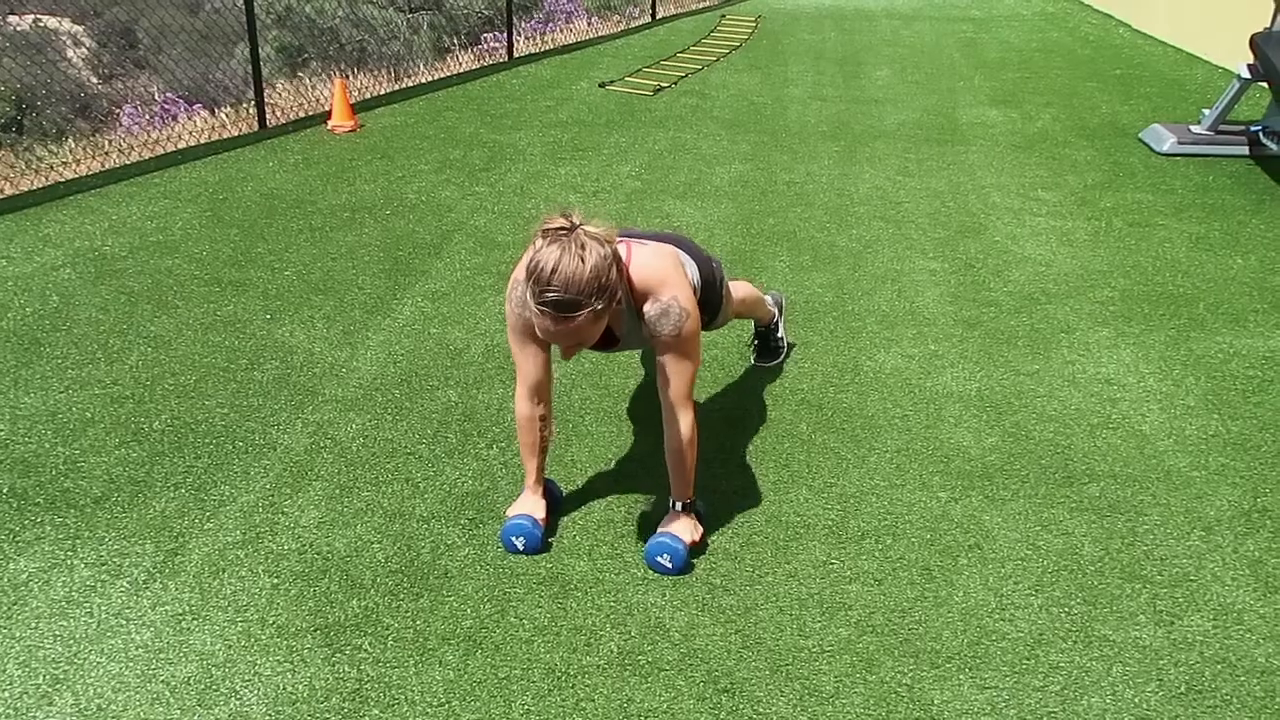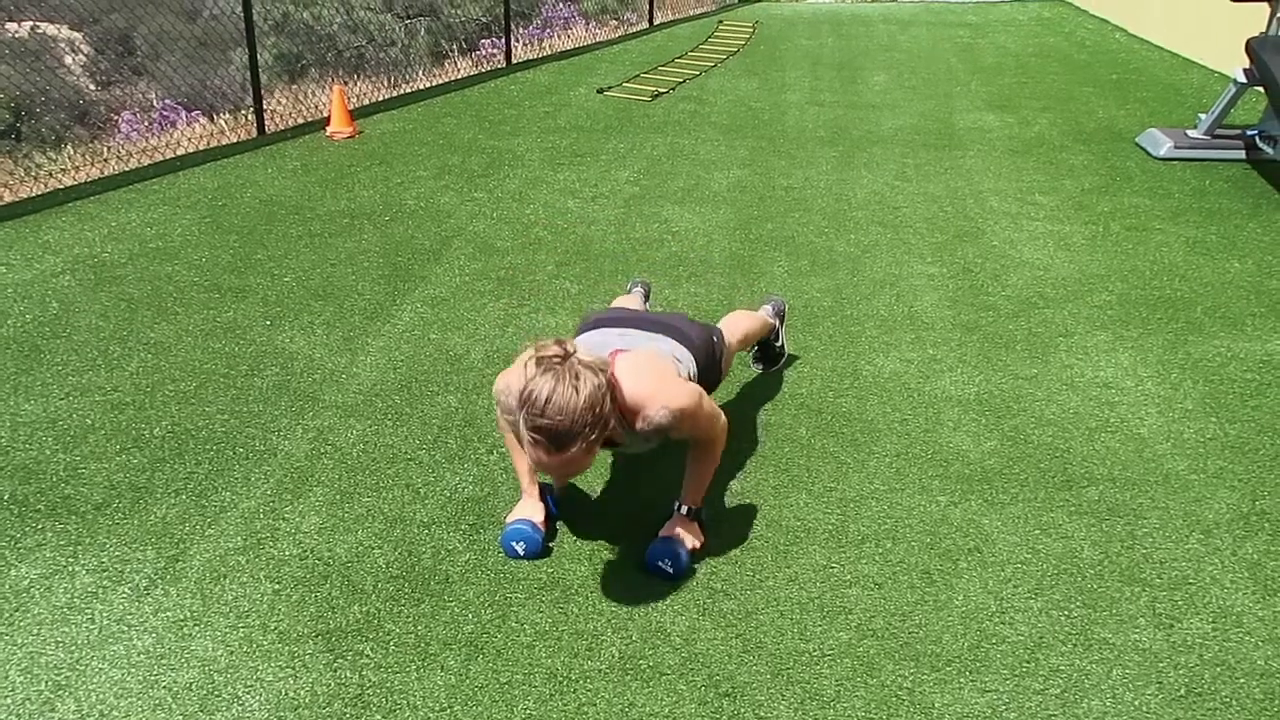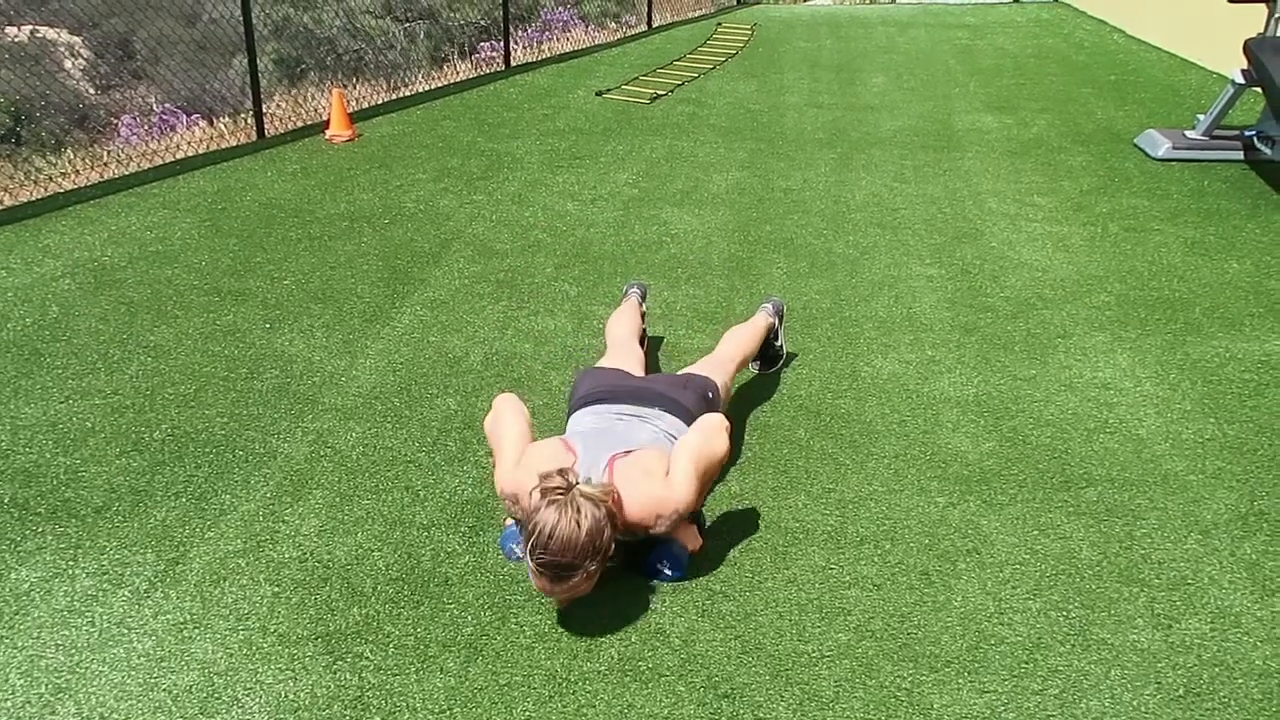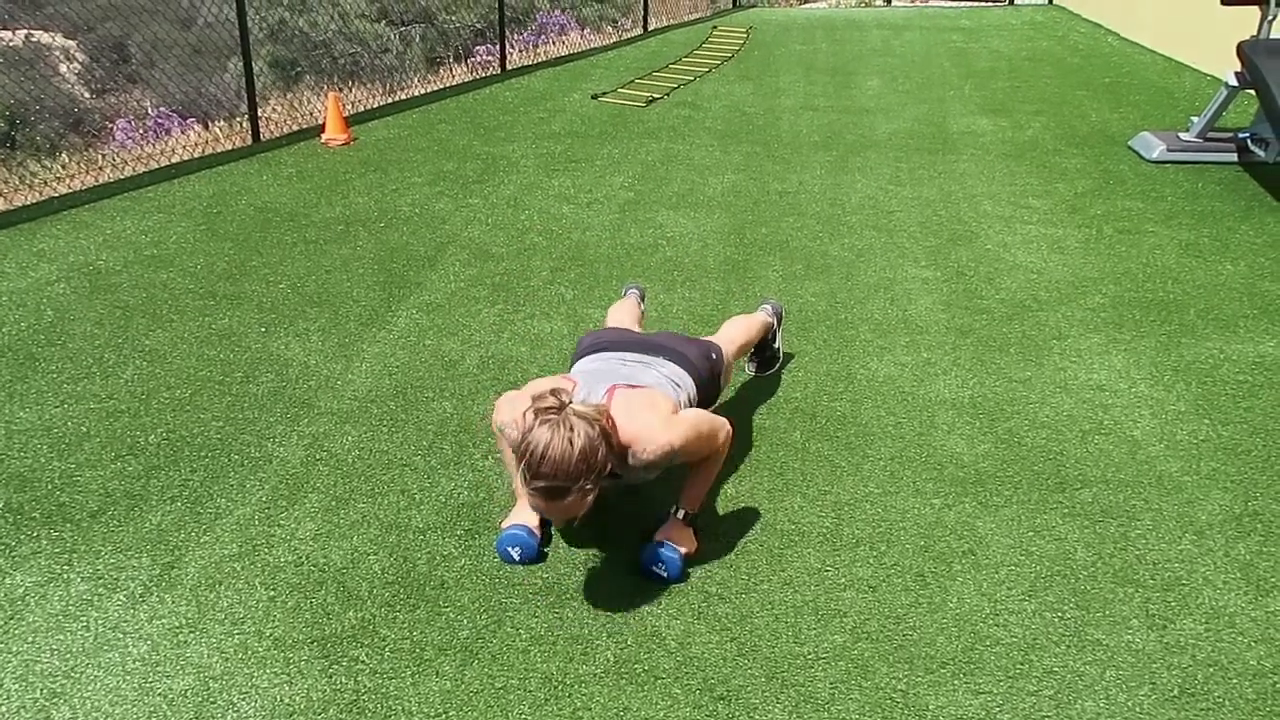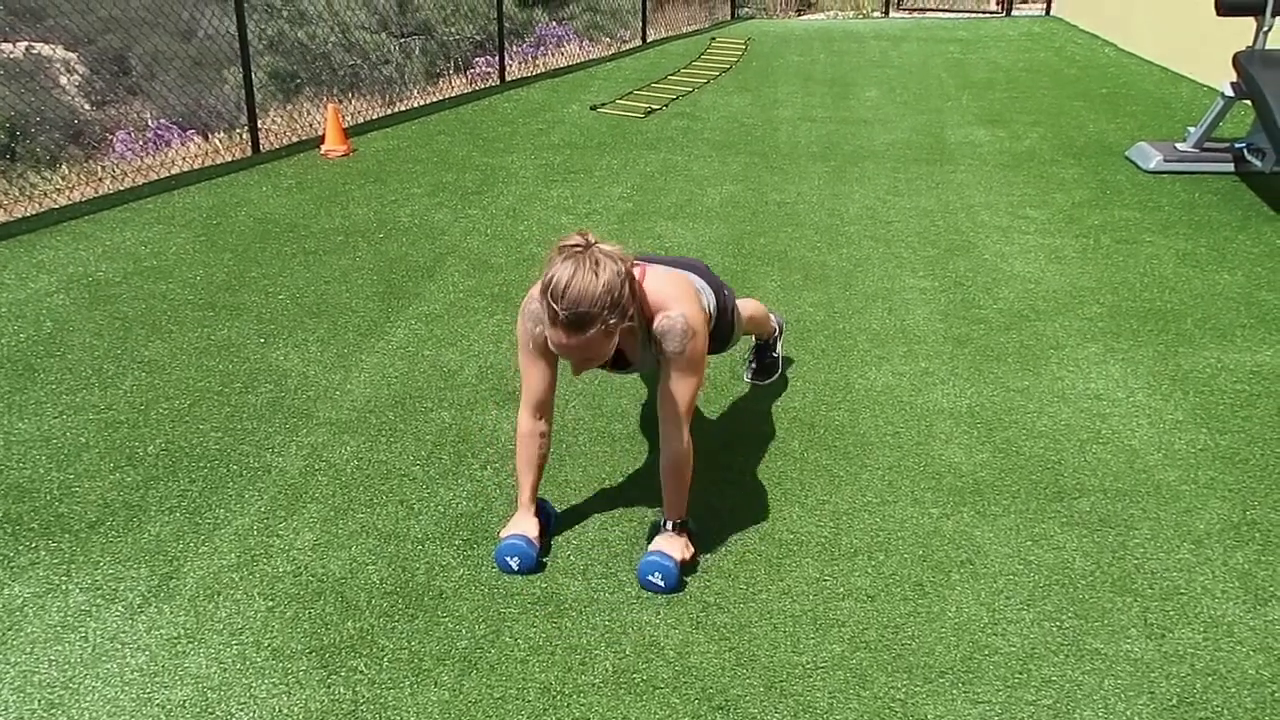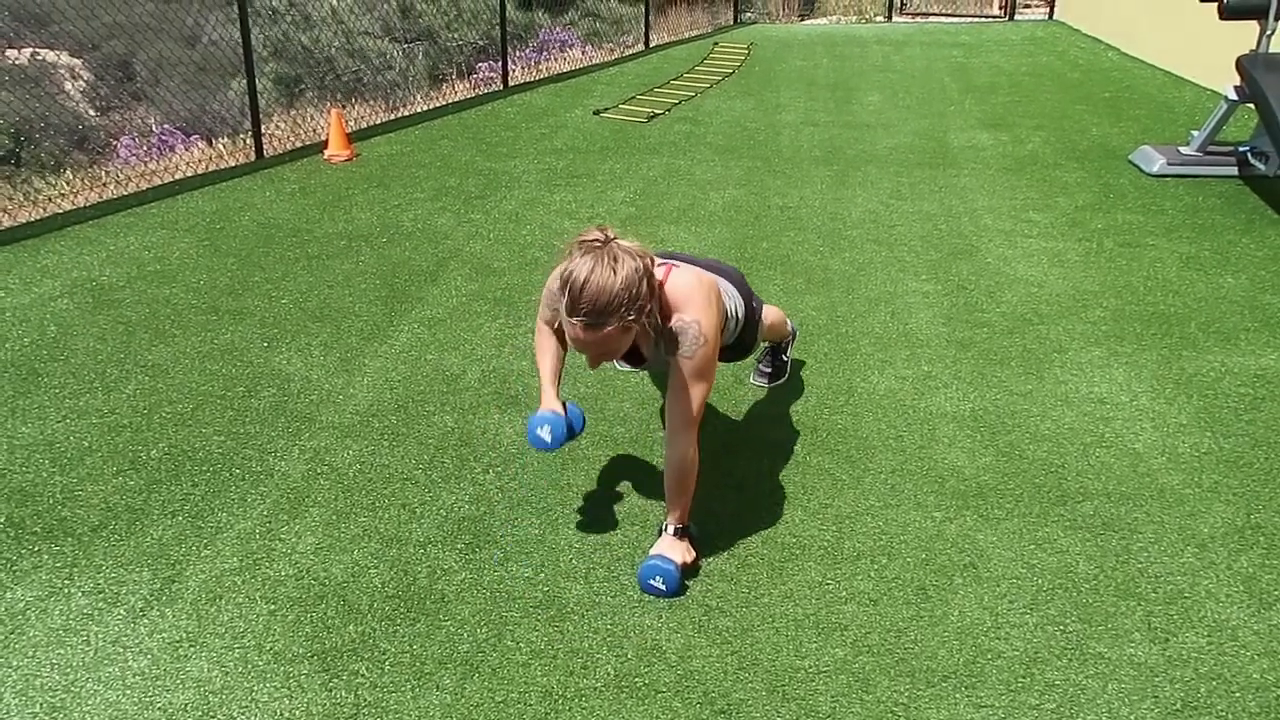
dt=0.5s
person 1, frame 1
left shoulder: (665, 298)
right shoulder: (527, 289)
left elbow: (679, 413)
right elbow: (531, 399)
left wrist: (682, 508)
right wrist: (532, 490)
left hip: (691, 270)
left knee: (732, 301)
left ankle: (769, 311)
person 1, frame 2
left shoulder: (660, 404)
right shoulder: (514, 390)
left elbow: (714, 431)
left wrist: (687, 513)
right wrist: (530, 496)
left hip: (680, 345)
right hip: (602, 328)
left knee: (729, 338)
left ankle: (769, 317)
right ankle: (637, 296)
person 1, frame 3
left shoulder: (658, 508)
right shoulder: (522, 490)
left elbow: (717, 426)
right elbow: (504, 404)
left hip: (676, 410)
right hip: (600, 398)
left knee: (722, 361)
right knee: (621, 350)
left ankle: (766, 317)
right ankle: (634, 299)
person 1, frame 4
left shoulder: (654, 443)
right shoulder: (519, 424)
left elbow: (722, 432)
left wrist: (683, 518)
right wrist: (523, 503)
left hip: (679, 368)
right hip: (599, 355)
left knee: (723, 346)
left ankle: (766, 317)
right ankle: (633, 298)
person 1, frame 5
left shoulder: (676, 317)
right shoulder: (541, 307)
left elbow: (675, 432)
right elbow: (534, 414)
left wrist: (673, 528)
right wrist: (525, 511)
left hip: (701, 292)
left knee: (738, 318)
left ankle: (770, 327)
person 1, frame 6
left shoulder: (690, 320)
right shoulder: (568, 291)
left elbow: (682, 436)
right elbow: (546, 326)
left wrist: (675, 532)
right wrist: (549, 398)
left hip: (728, 300)
left knee: (760, 326)
left ankle: (782, 333)
